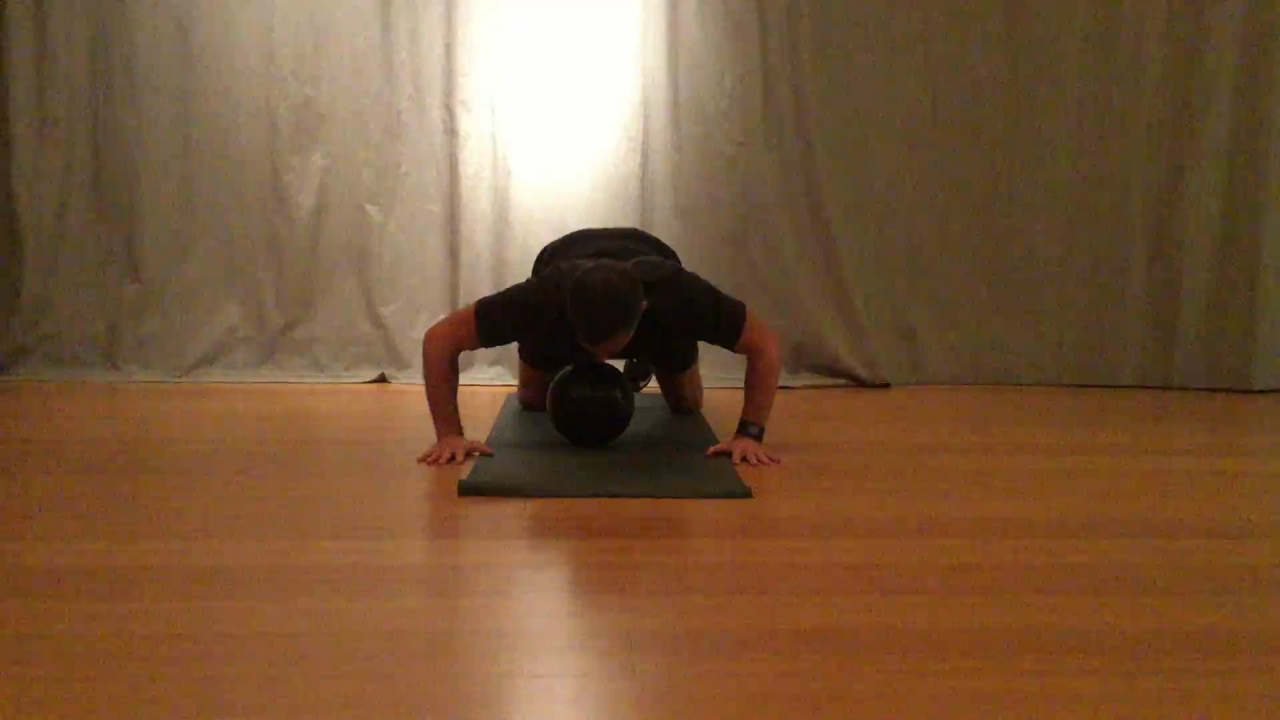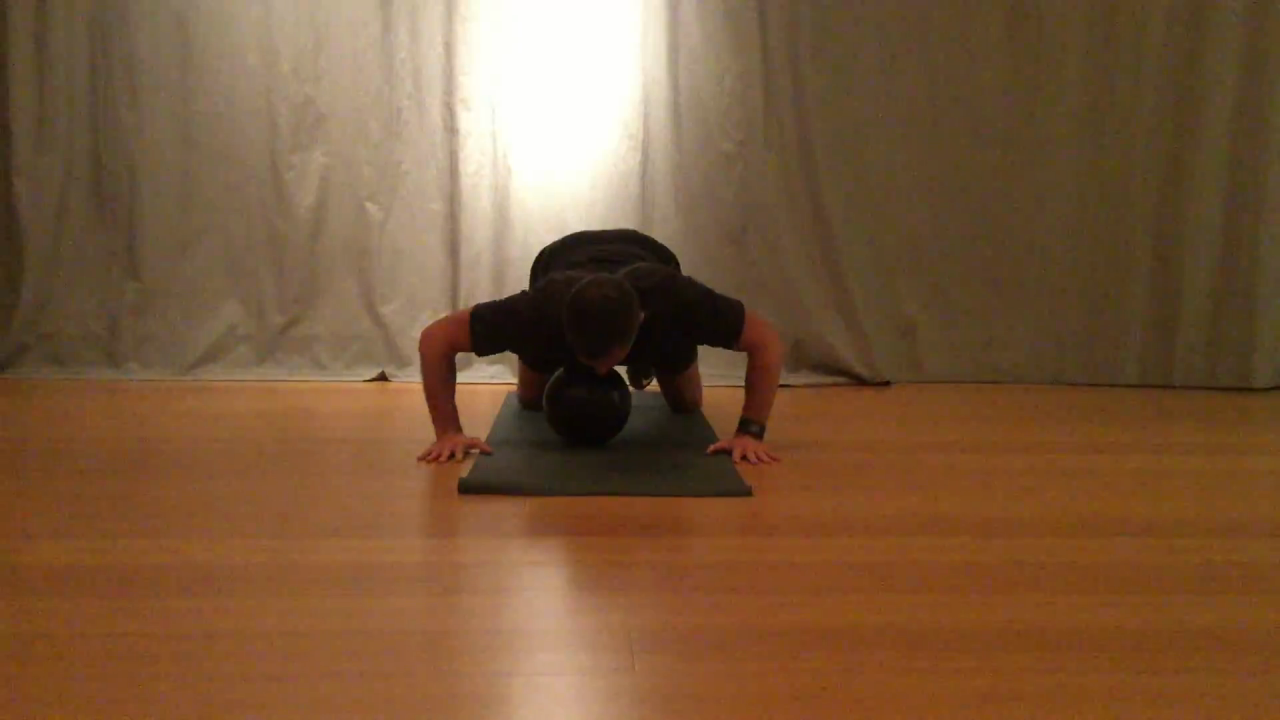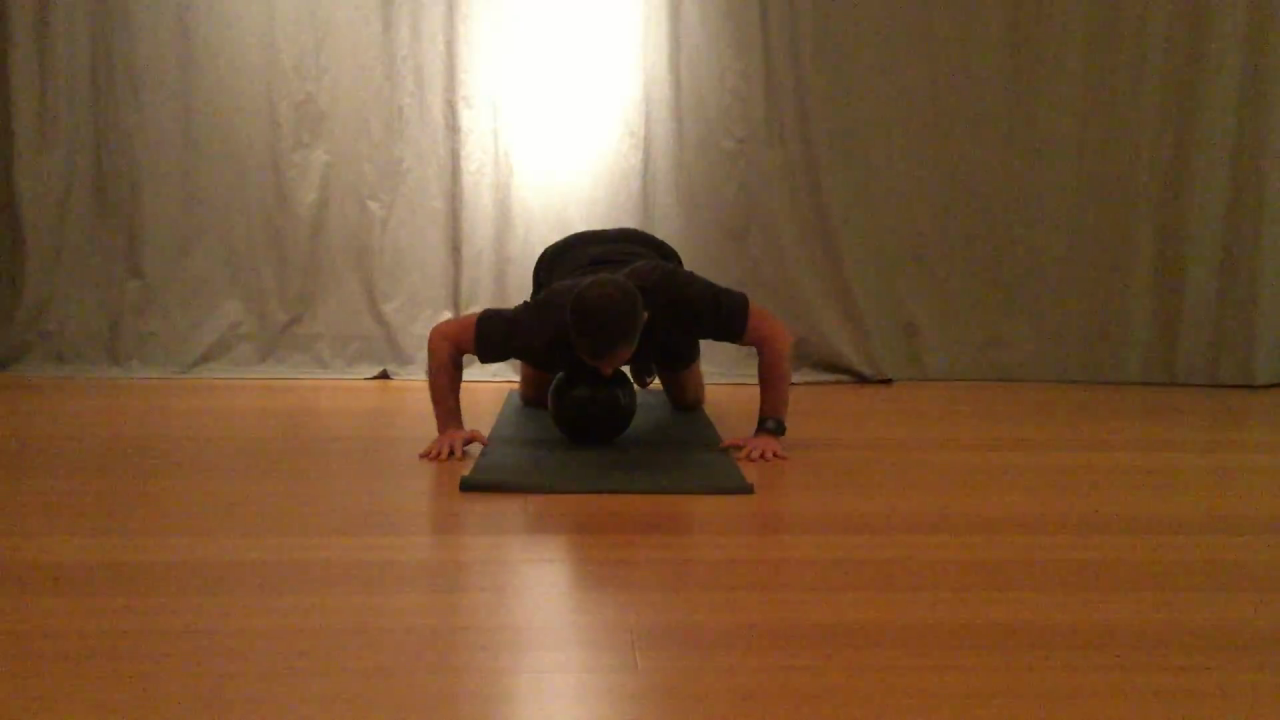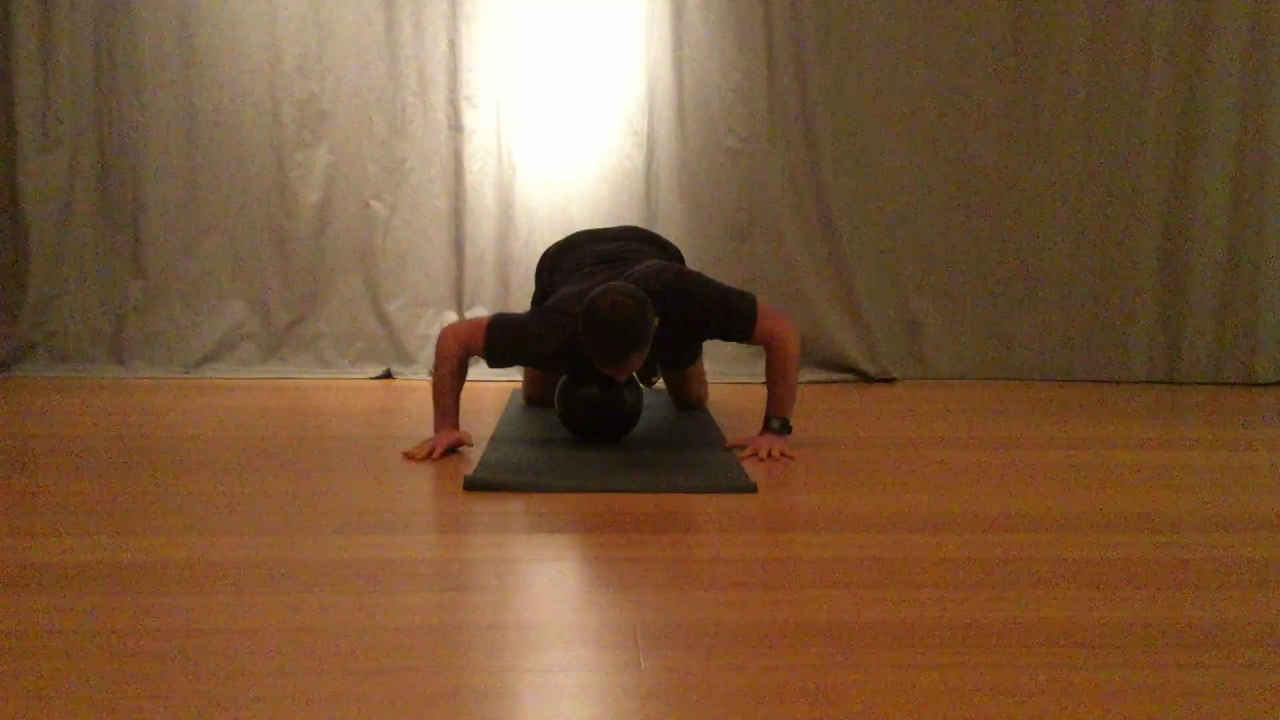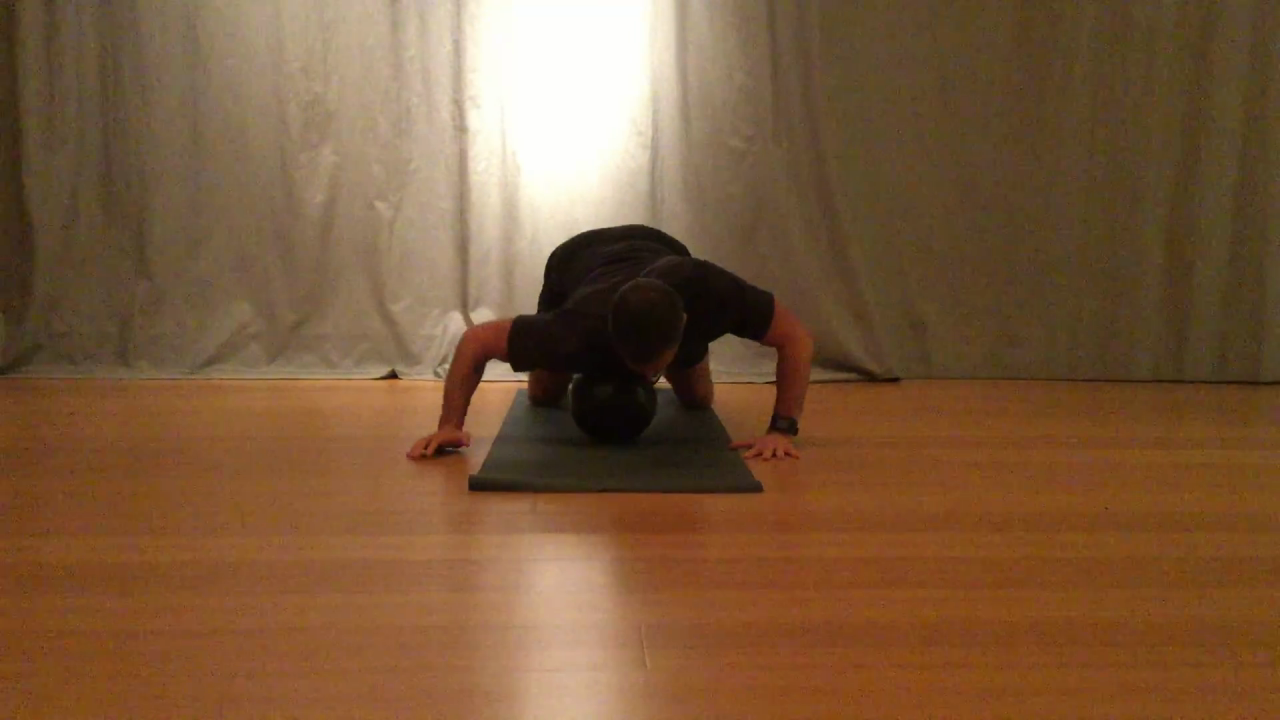
dt=0.3s
person 1, frame 1
left shoulder: (676, 292)
right shoulder: (543, 297)
left elbow: (765, 346)
right elbow: (439, 339)
left wrist: (750, 432)
right wrist: (448, 433)
left hip: (652, 283)
left knee: (687, 402)
right knee: (533, 399)
left ankle: (645, 363)
person 1, frame 2
left shoulder: (673, 298)
right shoulder: (541, 310)
left elbow: (767, 342)
right elbow: (435, 338)
left wrist: (750, 431)
right wrist: (447, 430)
left hip: (646, 257)
left knee: (687, 401)
right knee: (531, 398)
left ankle: (646, 365)
person 1, frame 3
left shoulder: (675, 295)
right shoulder: (546, 320)
left elbow: (775, 336)
right elbow: (443, 337)
left wrist: (770, 429)
right wrist: (449, 426)
left hip: (648, 257)
left knee: (689, 400)
right knee: (534, 396)
left ankle: (650, 362)
person 1, frame 4
left shoulder: (684, 297)
right shoulder: (556, 327)
left elbow: (784, 336)
right elbow: (452, 337)
left wrist: (774, 428)
right wrist: (445, 426)
left hip: (650, 254)
right hip: (566, 261)
left knee: (692, 399)
right knee: (536, 396)
left ankle: (653, 370)
person 1, frame 5
left shoulder: (705, 289)
right shoulder: (578, 328)
left elbow: (797, 339)
right elbow: (475, 339)
left wrist: (782, 428)
right wrist: (450, 424)
left hip: (658, 252)
right hip: (575, 262)
left knee: (698, 398)
right knee: (543, 395)
